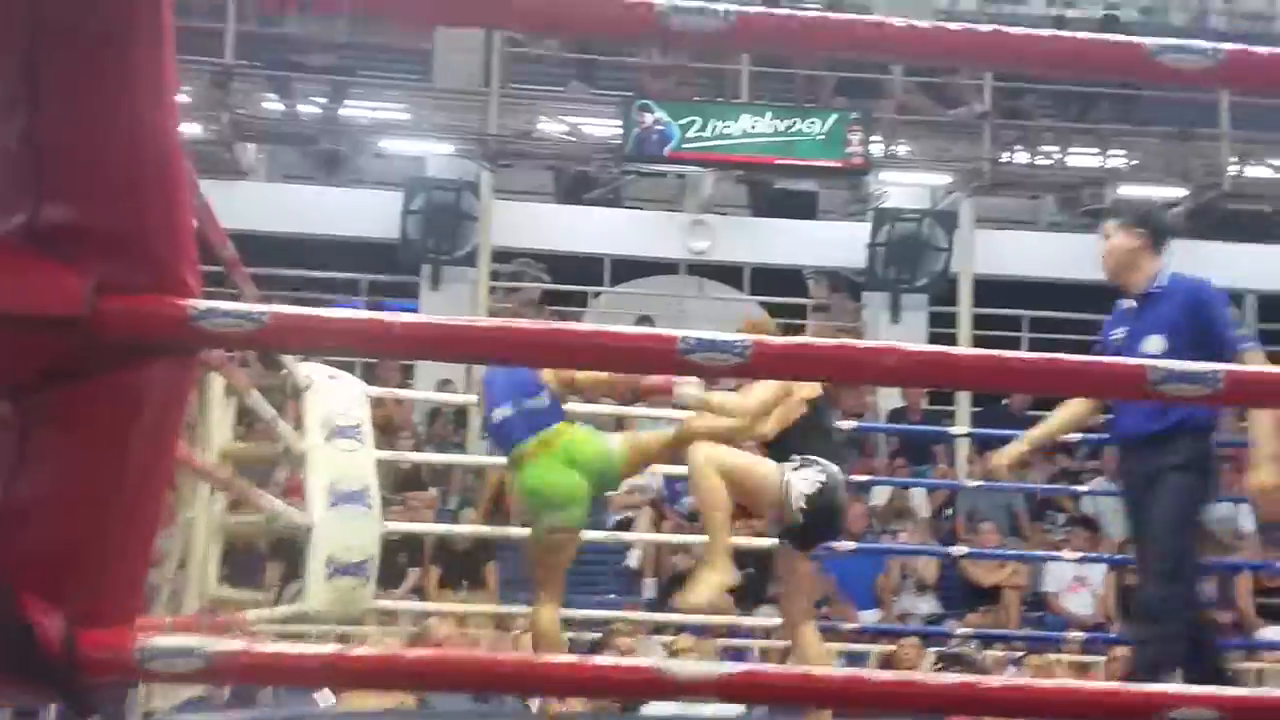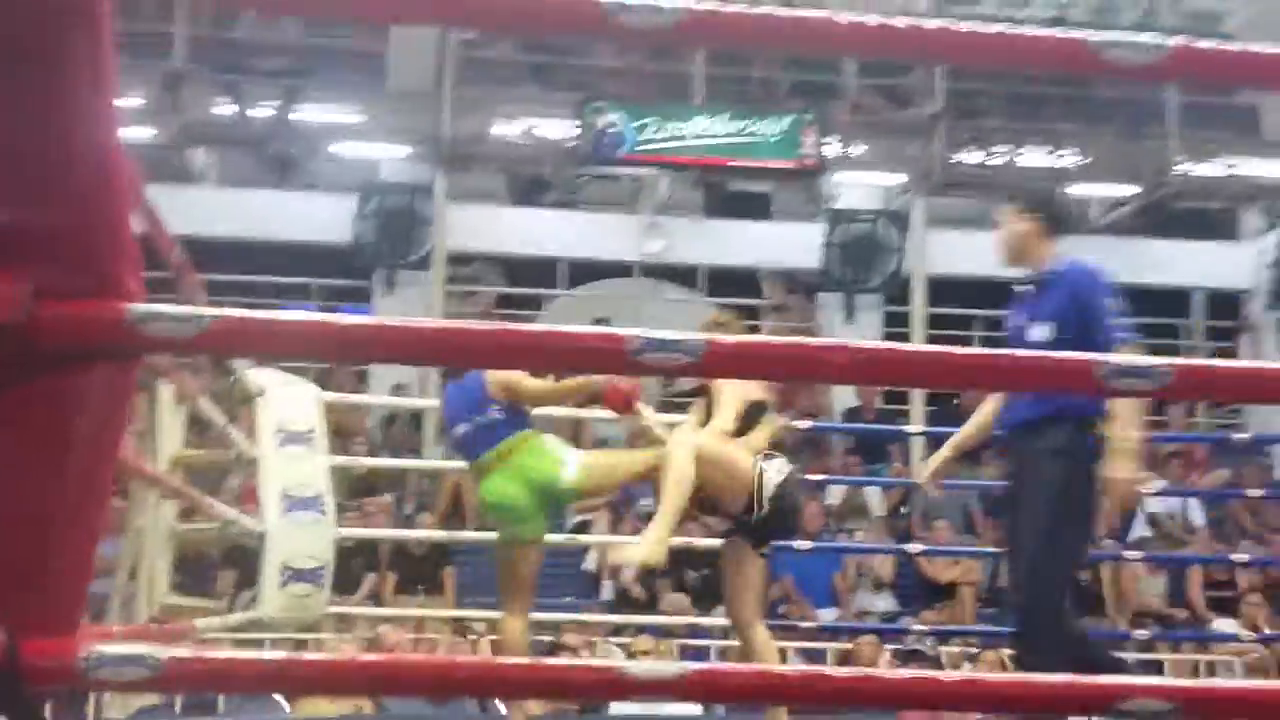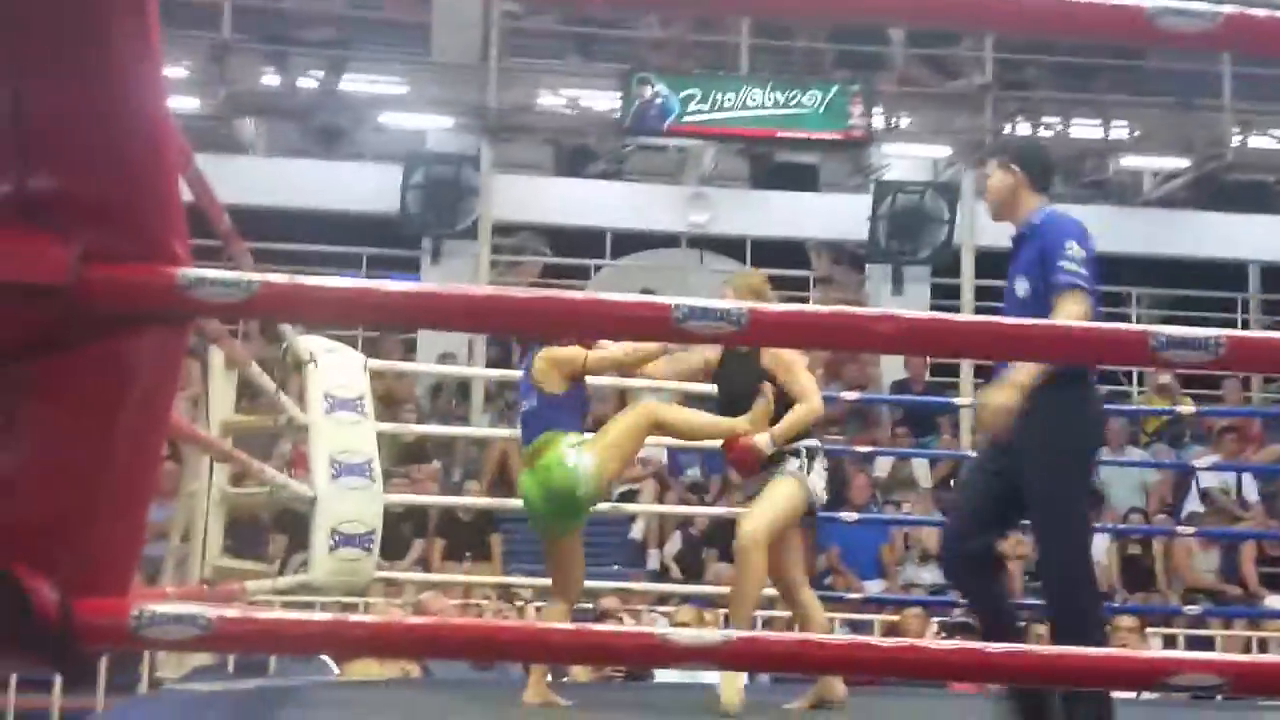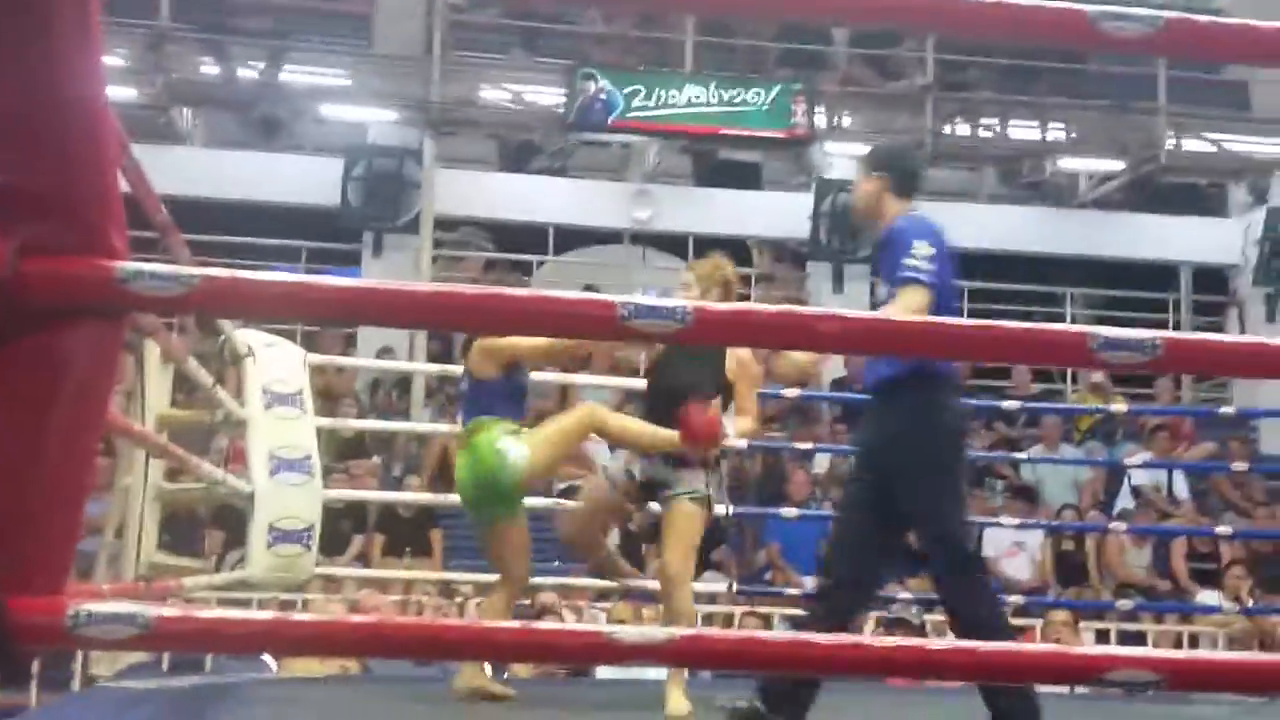
dt=0.2s
person 1, frame 1
left shoulder: (1193, 295)
right shoulder: (1117, 320)
right elbow: (1087, 400)
right wrist: (1023, 445)
left hip: (1181, 459)
right hip: (1136, 463)
left knee: (1157, 597)
right knee: (1173, 600)
person 1, frame 2
left shoulder: (1081, 283)
right shoulder: (1020, 305)
right elbow: (1001, 395)
left wrist: (1122, 452)
right wrist: (946, 453)
left hip: (1064, 449)
right hip: (1024, 451)
left knee: (1035, 596)
right knee: (1035, 597)
right ankle: (1116, 681)
person 1, frame 3
left shoulder: (1059, 230)
right shoulder: (1025, 244)
left elbow: (1073, 314)
left wrist: (1015, 382)
right wrist: (1008, 389)
left hip: (1057, 417)
right hip: (1023, 418)
left knee: (1065, 568)
right knee: (962, 541)
person 1, frame 4
left shoulder: (915, 234)
right shoulder: (895, 243)
left elbow: (912, 311)
left hip: (919, 411)
right hip: (892, 415)
left knee: (953, 564)
right knee: (847, 564)
person 2, frame 1
left shoulder: (790, 379)
right shoulder: (790, 395)
left elbow: (741, 410)
left wrist: (691, 395)
left hip: (808, 482)
right hip: (818, 495)
left knee: (702, 455)
right knee: (798, 619)
left ankle: (717, 570)
person 2, frame 2
left shoulder: (728, 377)
right shoulder: (707, 400)
left elbow: (722, 427)
left hip: (768, 482)
right hip: (751, 506)
left knee: (684, 442)
right knee: (745, 617)
left ankle: (655, 540)
person 2, frame 3
left shoulder: (777, 349)
right shoulder: (718, 354)
left elbow: (813, 406)
right elbow: (657, 369)
left wrist: (767, 439)
left hip: (796, 463)
right hip: (761, 474)
left knee: (749, 537)
right knee: (793, 584)
right ankle: (829, 683)
person 2, frame 4
left shoulder: (737, 355)
left elbow: (749, 420)
left wrist: (724, 432)
left hip: (691, 467)
right hip: (644, 455)
left knee: (676, 574)
right knee: (578, 524)
person 3, frame 1
left shoulder: (488, 383)
right shoulder: (544, 371)
right elbow: (607, 384)
right wrist: (663, 384)
left hip: (547, 482)
left knee: (548, 595)
right knee: (684, 433)
person 3, frame 2
left shoulder: (451, 400)
right shoulder: (497, 377)
right elbow: (546, 392)
right wrist: (600, 383)
left hip: (507, 493)
right hip: (543, 463)
left knee: (516, 606)
right knee: (651, 459)
person 3, frame 3
left shoulder: (542, 368)
right shoulder: (555, 359)
right elbow: (620, 358)
right wrist: (670, 341)
left hip: (541, 484)
right hip: (567, 468)
left knee: (565, 591)
right knee: (649, 412)
left ankle: (536, 686)
right ankle: (743, 425)
person 3, frame 4
left shoulder: (505, 352)
right shoulder: (490, 345)
right elbow: (558, 347)
left hip: (479, 472)
right hip: (497, 457)
left knee: (513, 578)
right knee: (590, 414)
left ankle: (472, 670)
right ankle: (682, 440)
